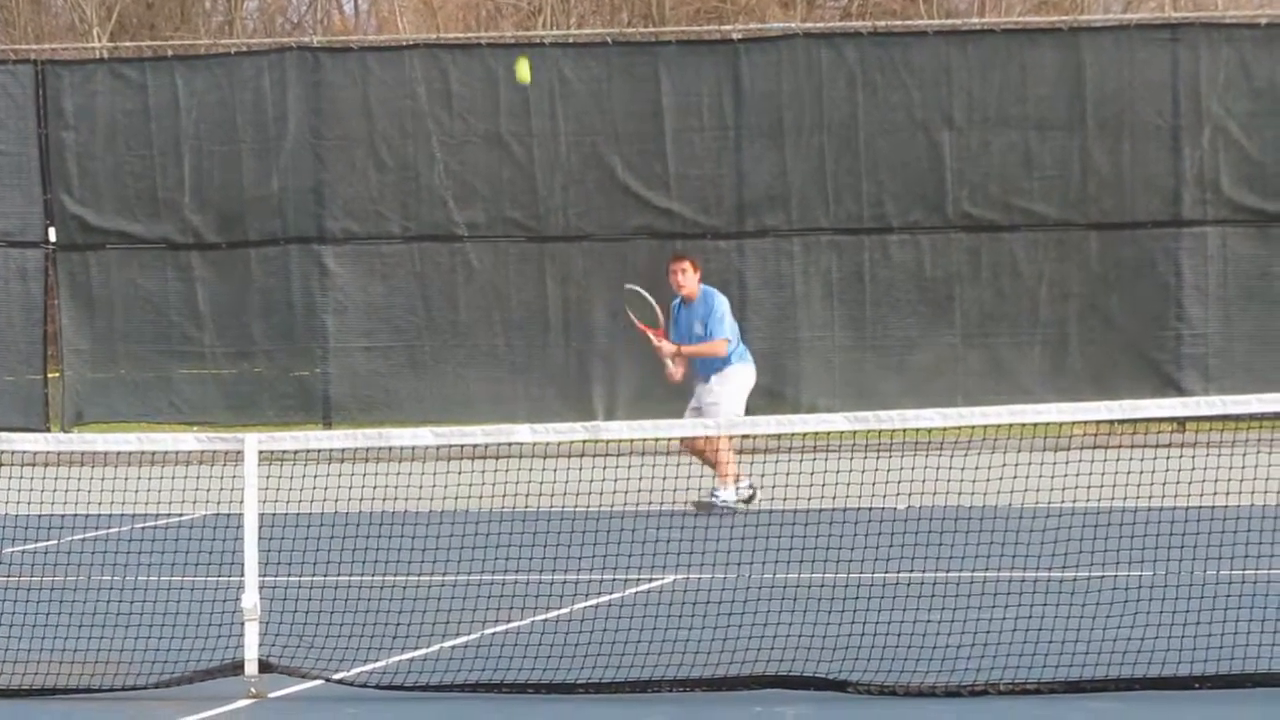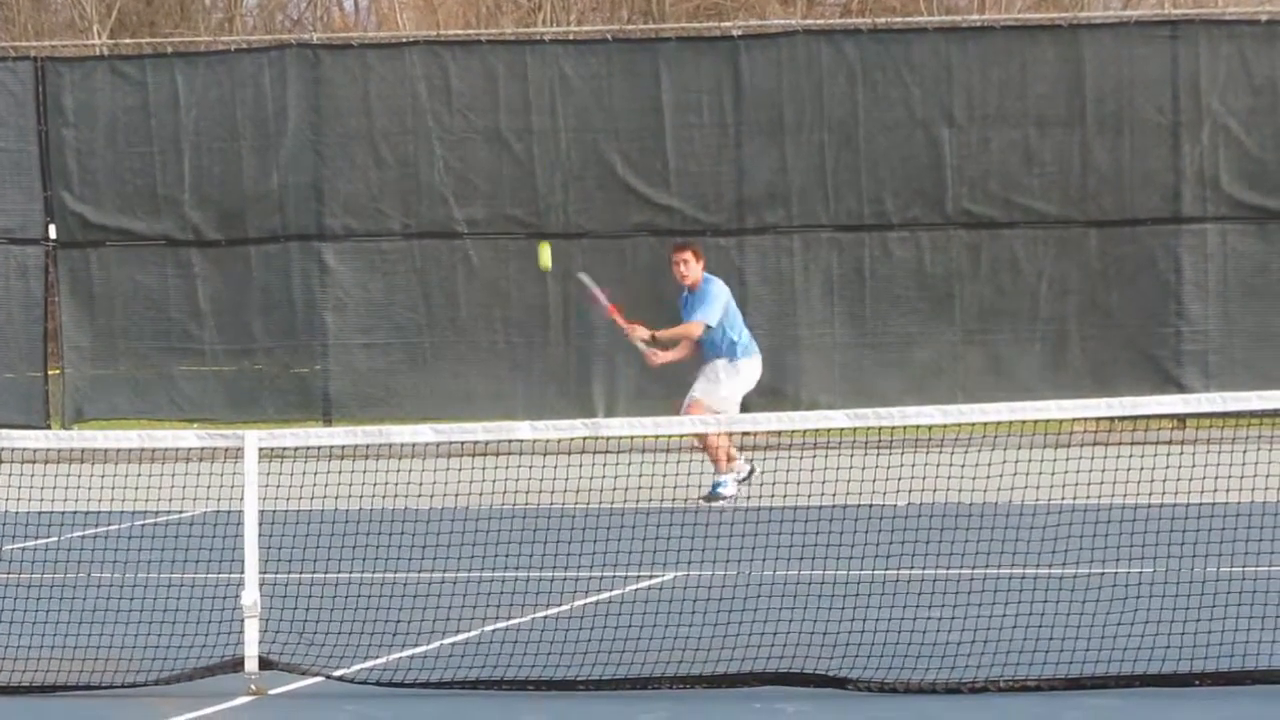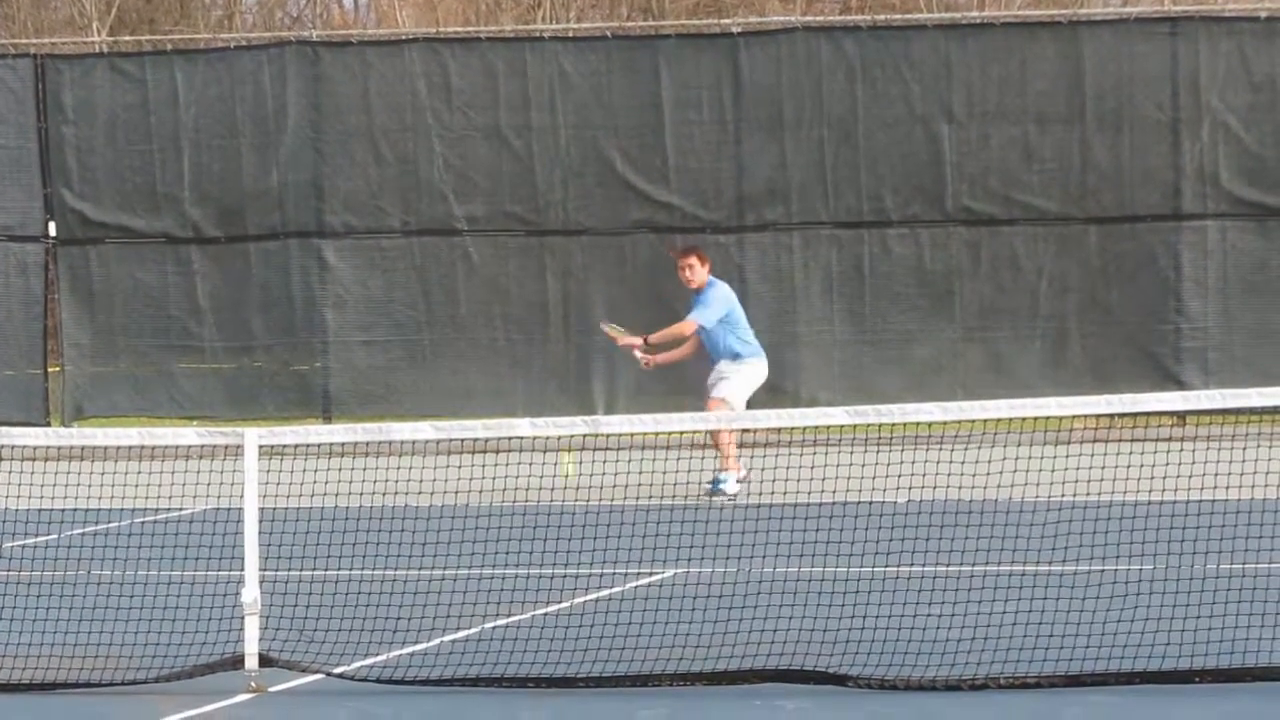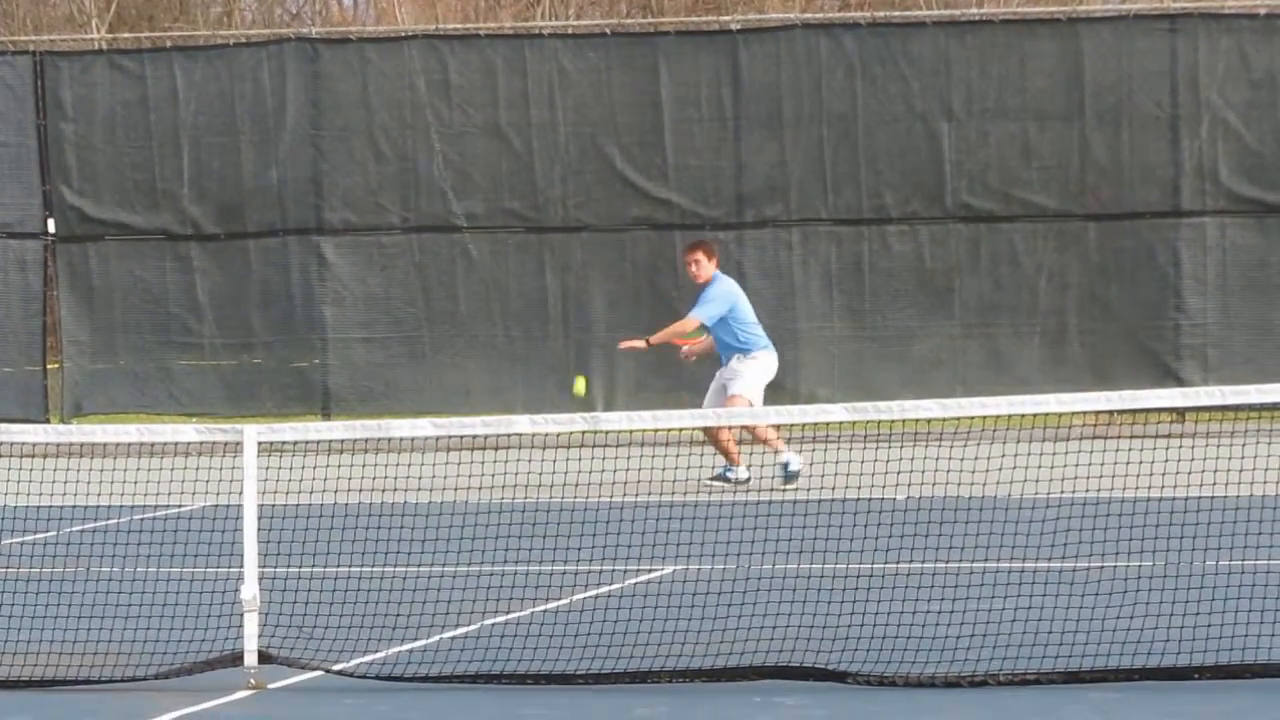
dt=0.2s
person 1, frame 1
left shoulder: (715, 302)
right shoulder: (677, 308)
left elbow: (721, 347)
right elbow: (686, 351)
left wrist: (675, 349)
right wrist: (676, 369)
left hip: (735, 370)
right hip: (708, 376)
right knee: (690, 440)
left ankle: (724, 493)
right ankle: (739, 486)
person 1, frame 2
left shoulder: (714, 289)
right shoulder: (687, 297)
left elbow: (694, 330)
right elbow: (691, 342)
left wrist: (652, 335)
right wrist: (663, 356)
left hip: (740, 363)
right hip: (720, 364)
left knee: (696, 415)
right knee: (689, 416)
left ankle: (725, 482)
right ankle: (737, 465)
person 1, frame 3
left shoulder: (716, 293)
right shoulder: (700, 296)
left elbow: (686, 329)
right elbow: (697, 340)
left wrist: (644, 340)
right wrist: (660, 358)
left hip: (746, 364)
right hip: (725, 366)
left knee: (715, 411)
left ankle: (731, 479)
right ankle: (735, 470)
person 1, frame 4
left shoulder: (719, 289)
right shoulder: (712, 288)
left elbow: (685, 326)
left wrist: (646, 341)
right wrist: (695, 349)
left hip: (755, 359)
right hip: (734, 362)
left knee: (738, 410)
left ankle: (786, 456)
right ankle: (737, 469)
